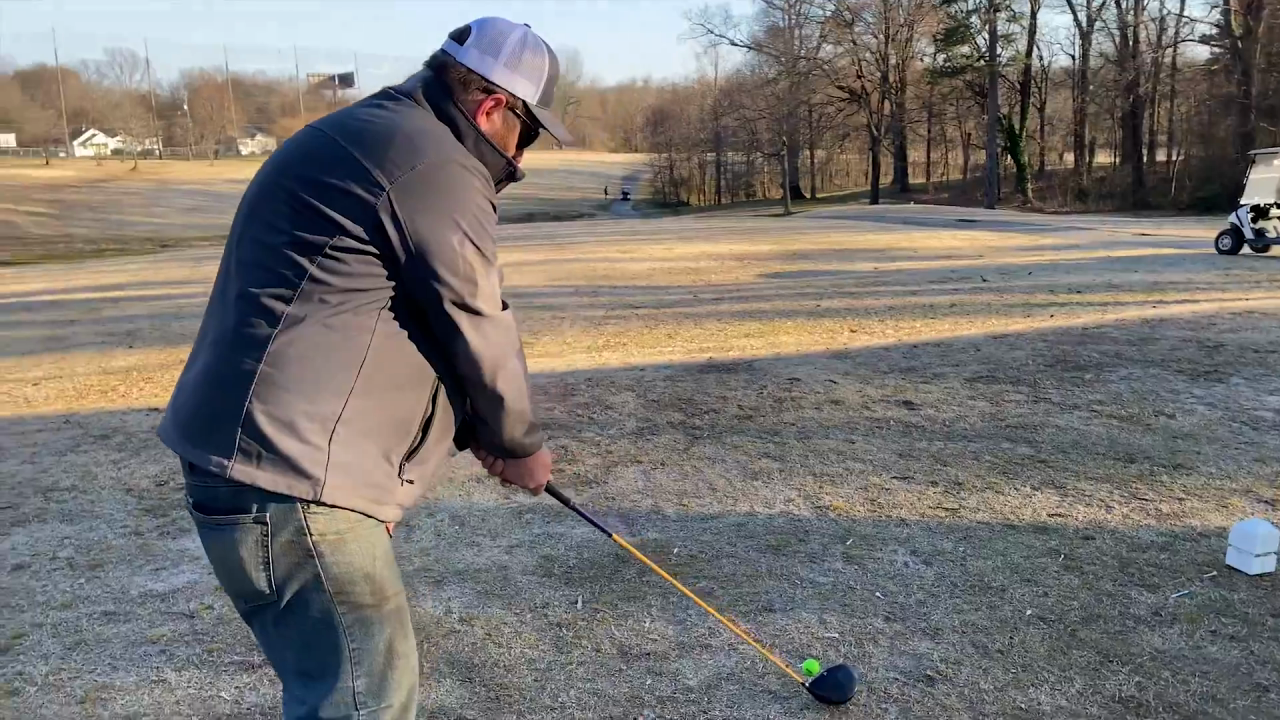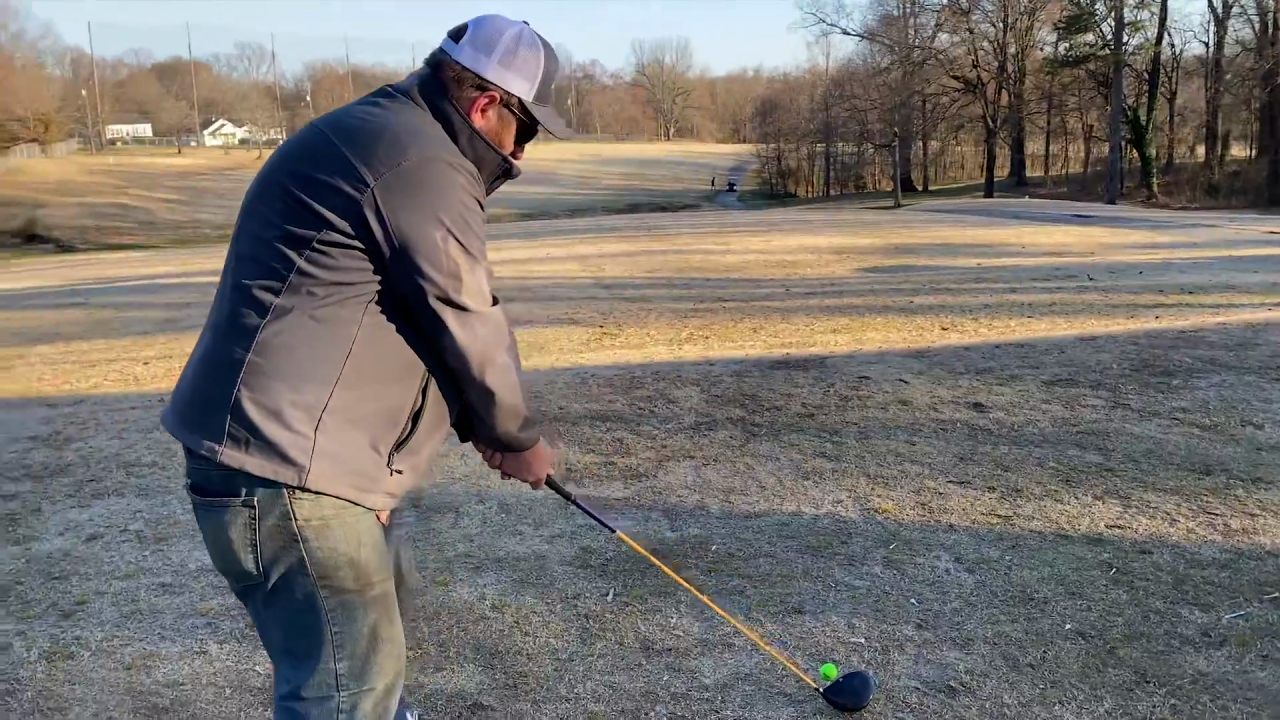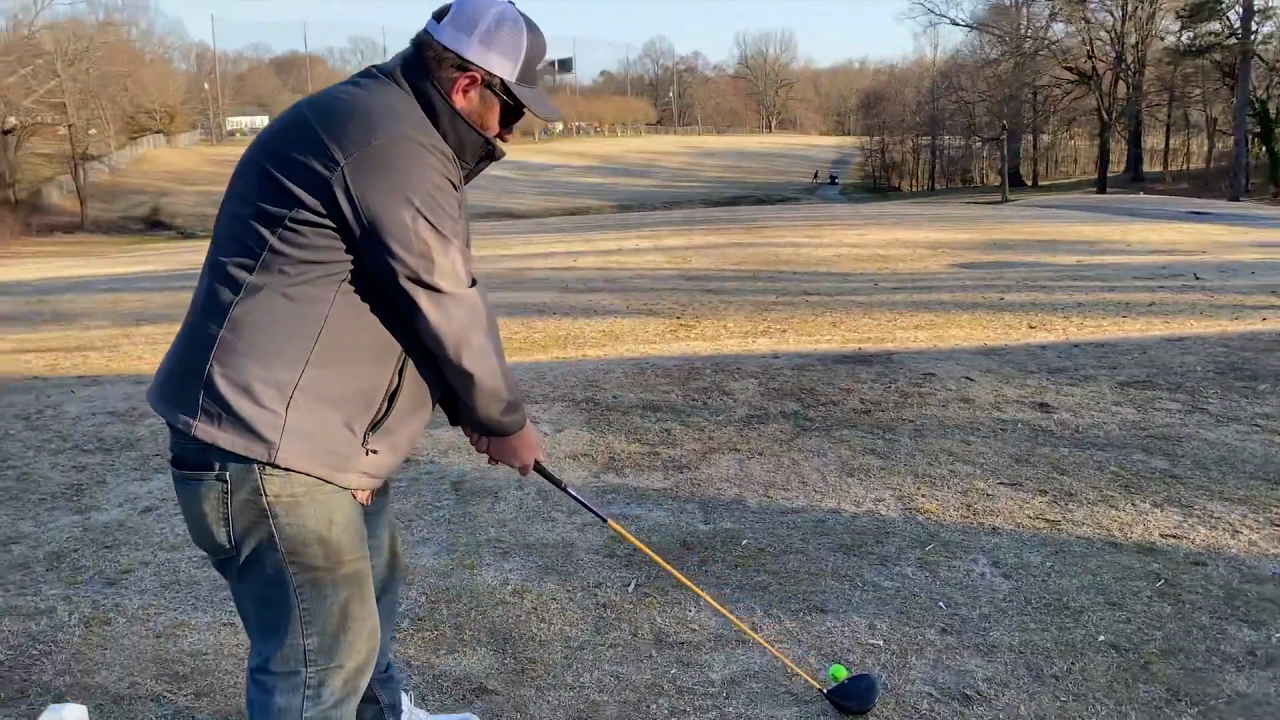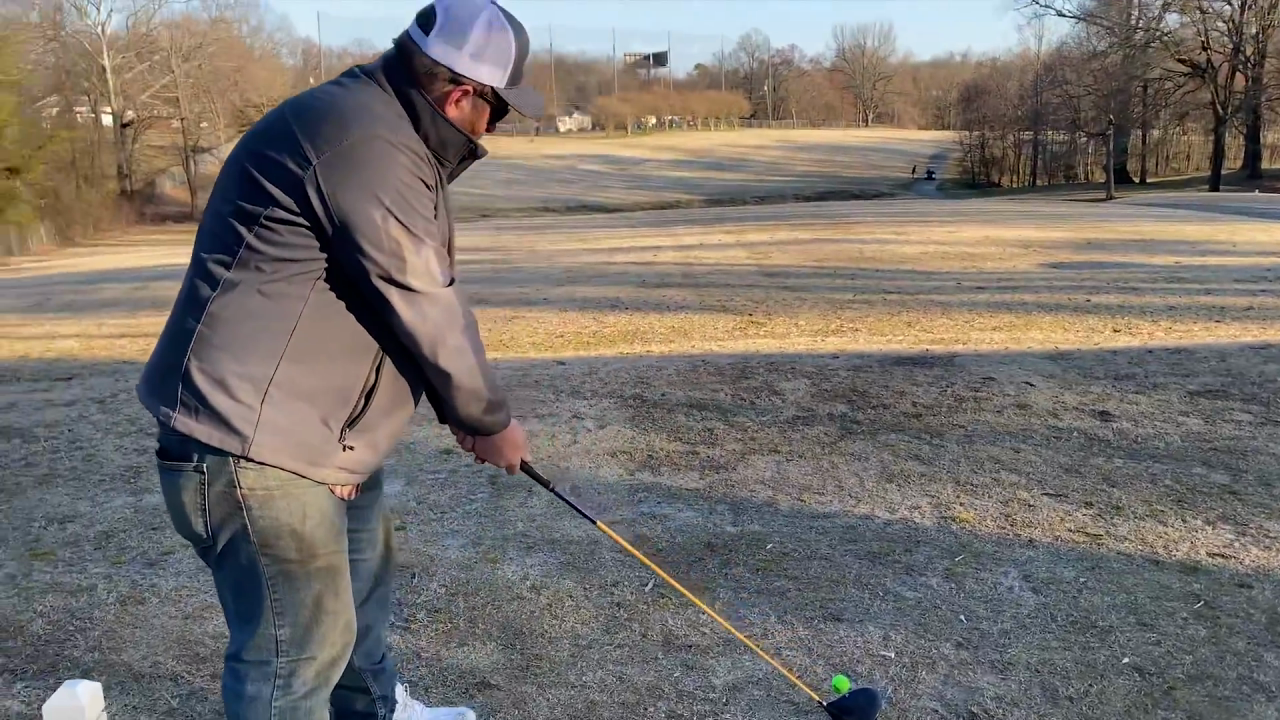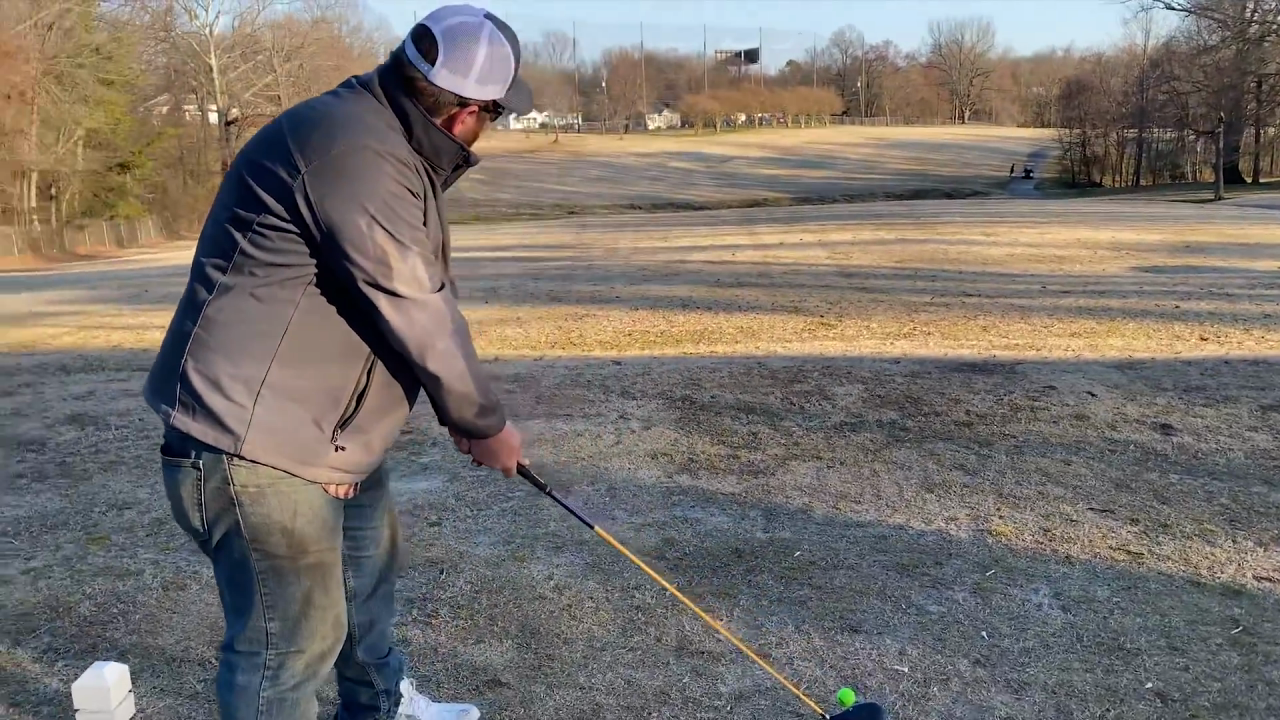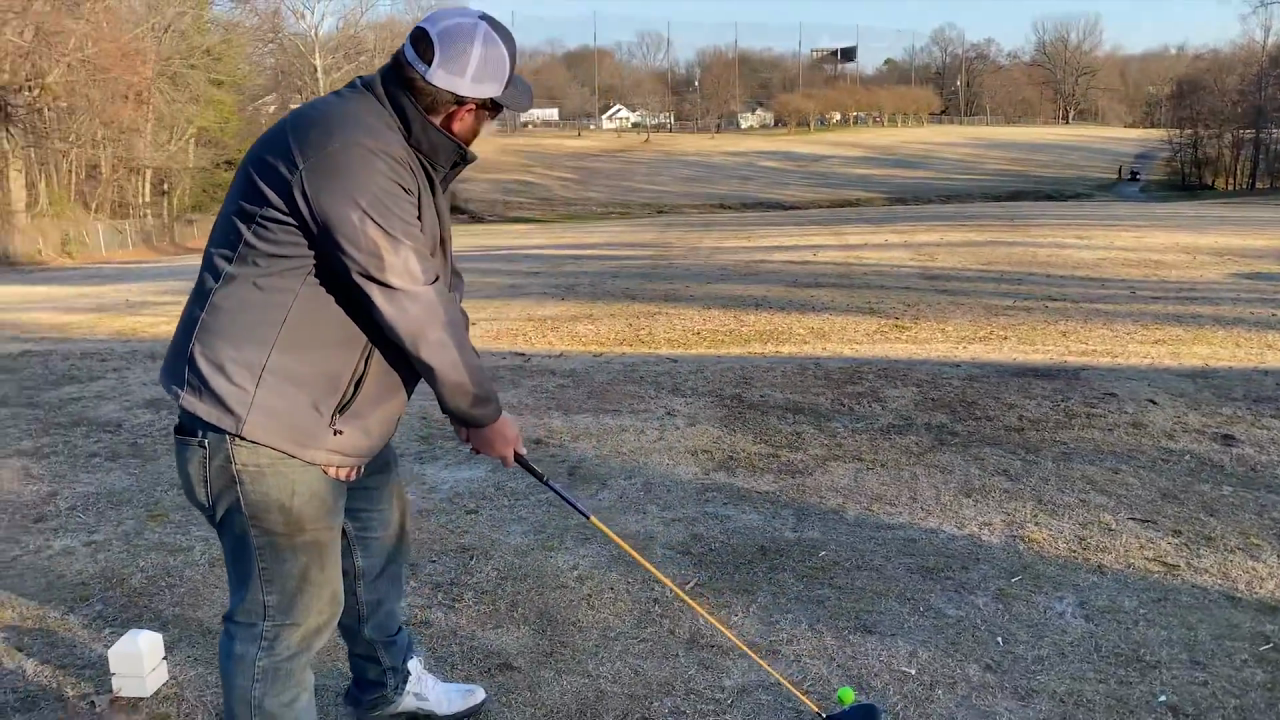
dt=0.4s
person 1, frame 1
right shoulder: (436, 168)
right elbow: (477, 331)
left wrist: (476, 433)
right wrist: (519, 442)
left hip: (269, 454)
right hip: (291, 477)
person 1, frame 2
left shoulder: (377, 135)
right shoulder: (422, 165)
left elbow: (422, 314)
right elbow: (467, 326)
left wrist: (479, 426)
right wrist: (517, 437)
left hip: (292, 446)
right hip: (286, 463)
left knee: (372, 621)
person 1, frame 3
left shoulder: (380, 121)
right shoulder: (395, 145)
left elbow: (424, 301)
right elbow: (445, 310)
left wrist: (468, 410)
right wrist: (505, 422)
left hip: (311, 428)
right hip: (269, 446)
left knee: (365, 589)
right knee: (320, 658)
person 1, frame 4
left shoulder: (381, 129)
right shoulder: (367, 144)
left elbow: (422, 297)
right elbow: (425, 310)
left wrist: (461, 409)
right wrist: (490, 421)
left hip: (317, 426)
right hip: (253, 440)
left knee: (360, 577)
right knee: (297, 647)
person 1, frame 5
left shoulder: (390, 144)
right shoulder: (356, 154)
left elbow: (427, 299)
right elbow: (415, 316)
left wrist: (465, 413)
right wrist: (485, 424)
left hip: (325, 426)
right hip: (255, 439)
left knee: (367, 568)
right knee: (289, 641)
person 1, frame 6
left shoulder: (401, 145)
right shoulder: (352, 149)
left elbow: (437, 289)
right elbow: (412, 308)
left wrist: (468, 402)
right wrist: (483, 412)
left hip: (336, 412)
right hip: (264, 424)
left knee: (377, 546)
right knee: (286, 616)
